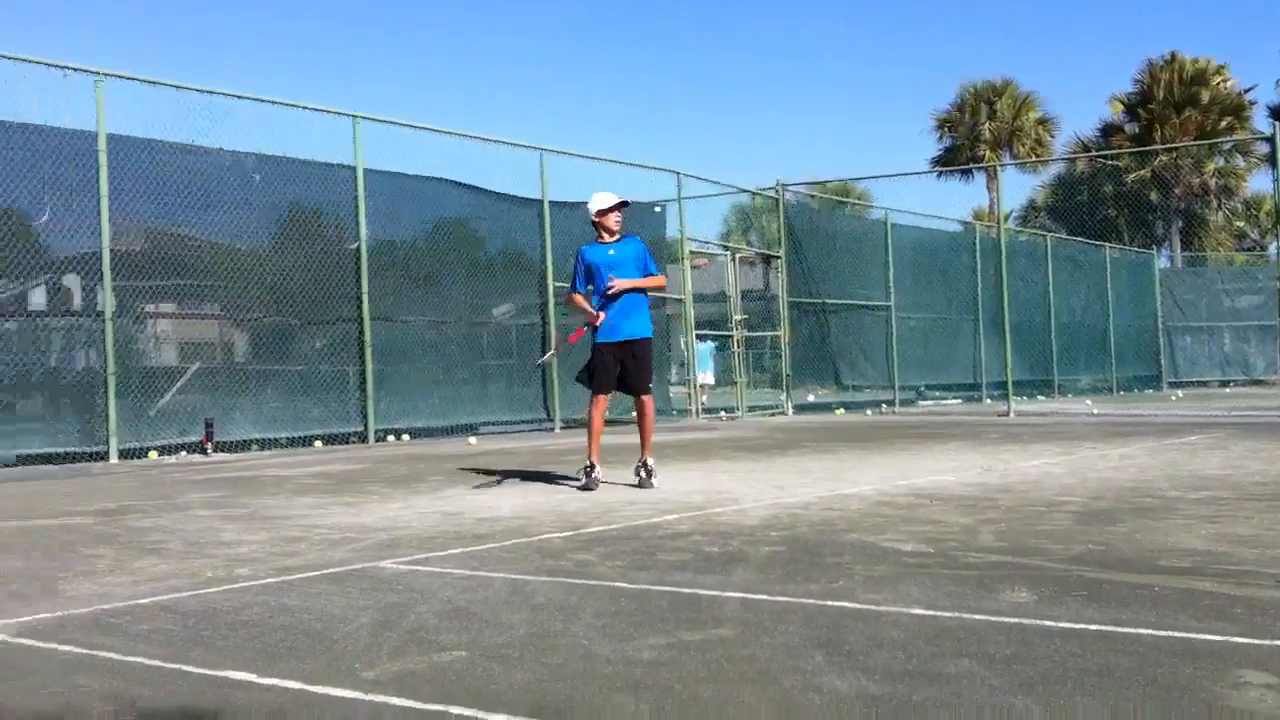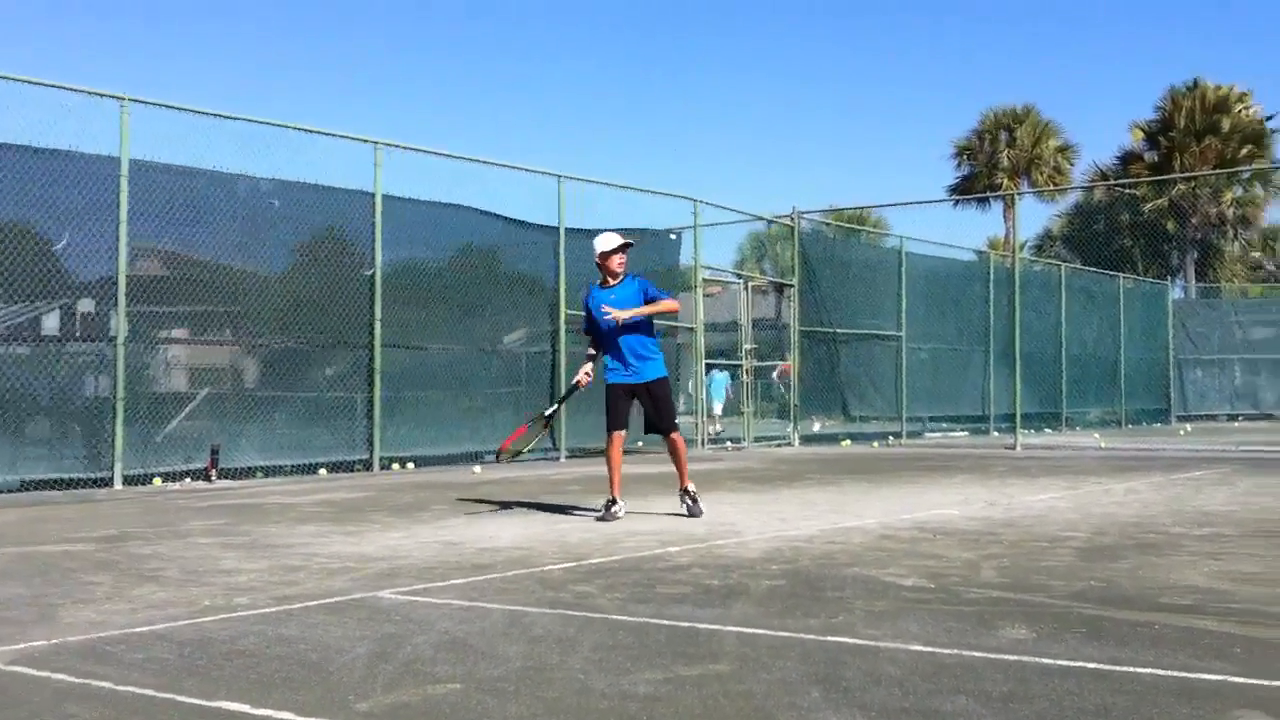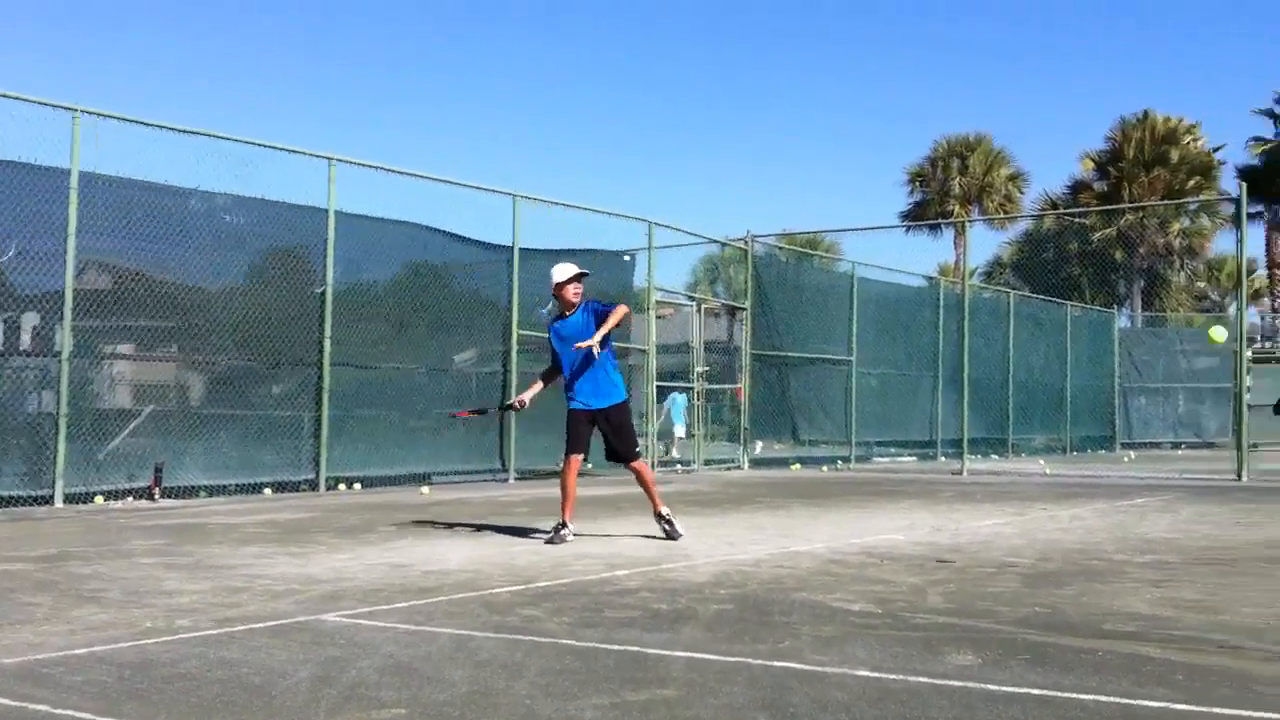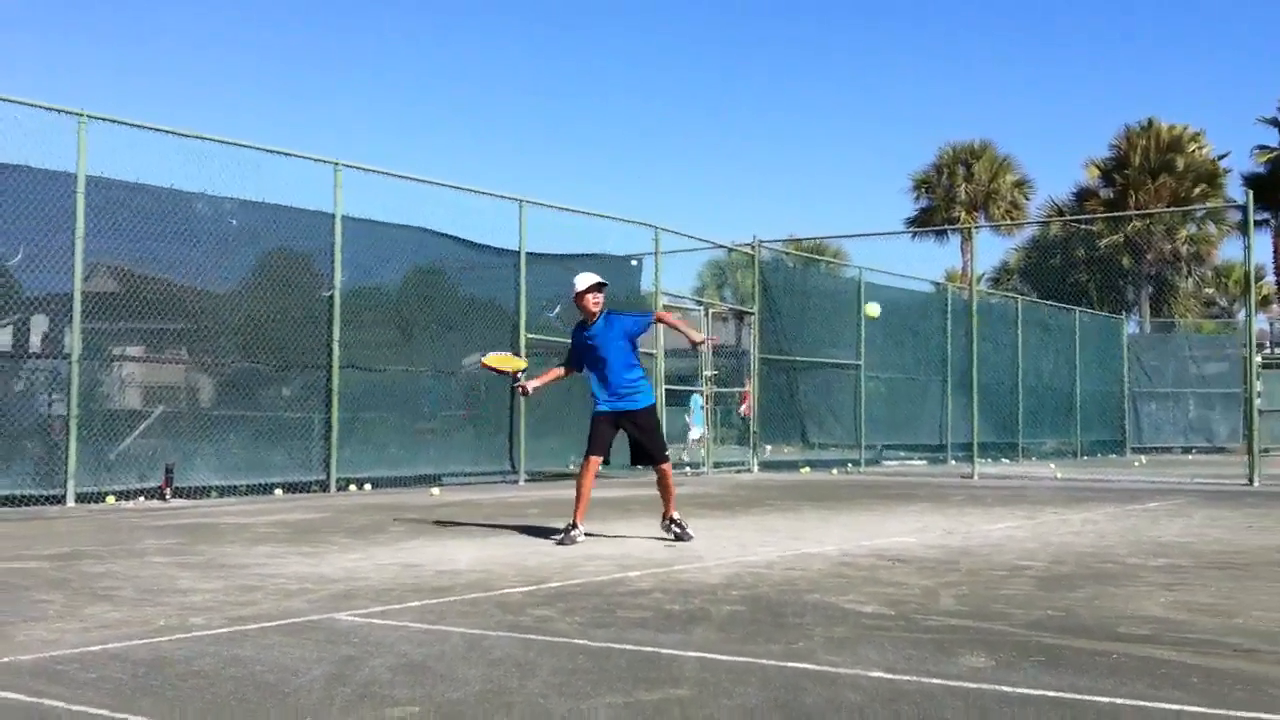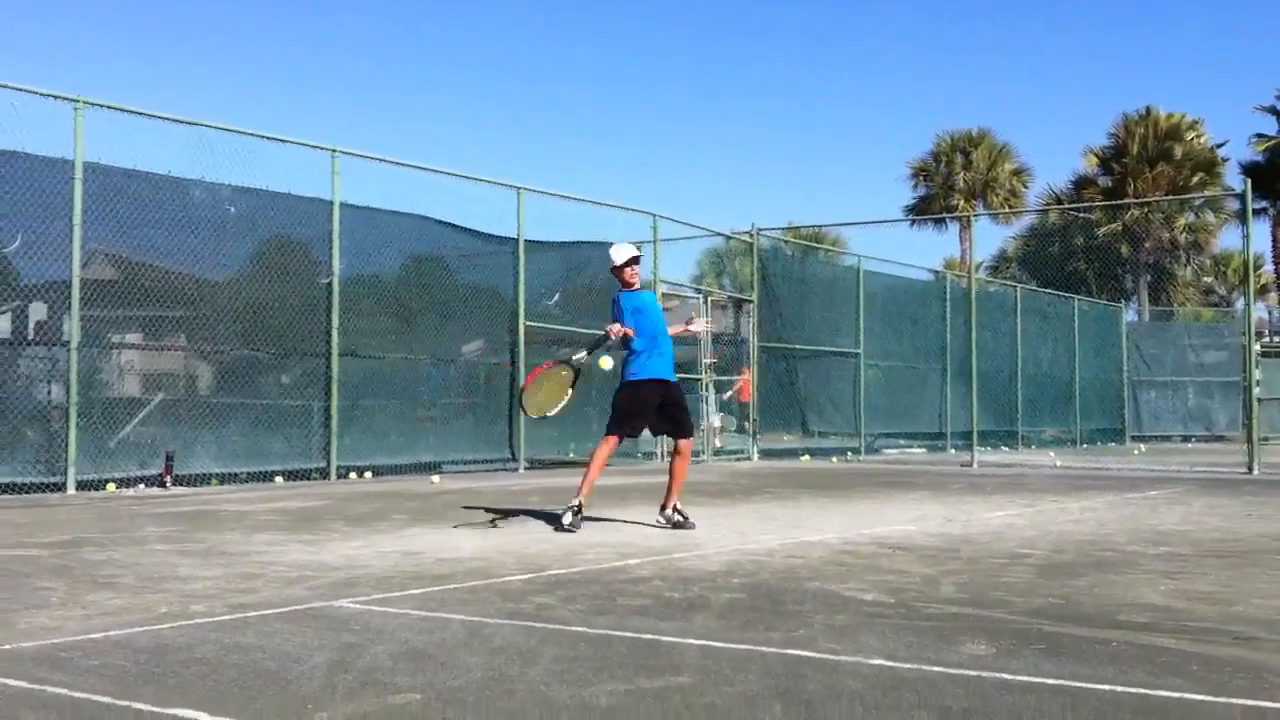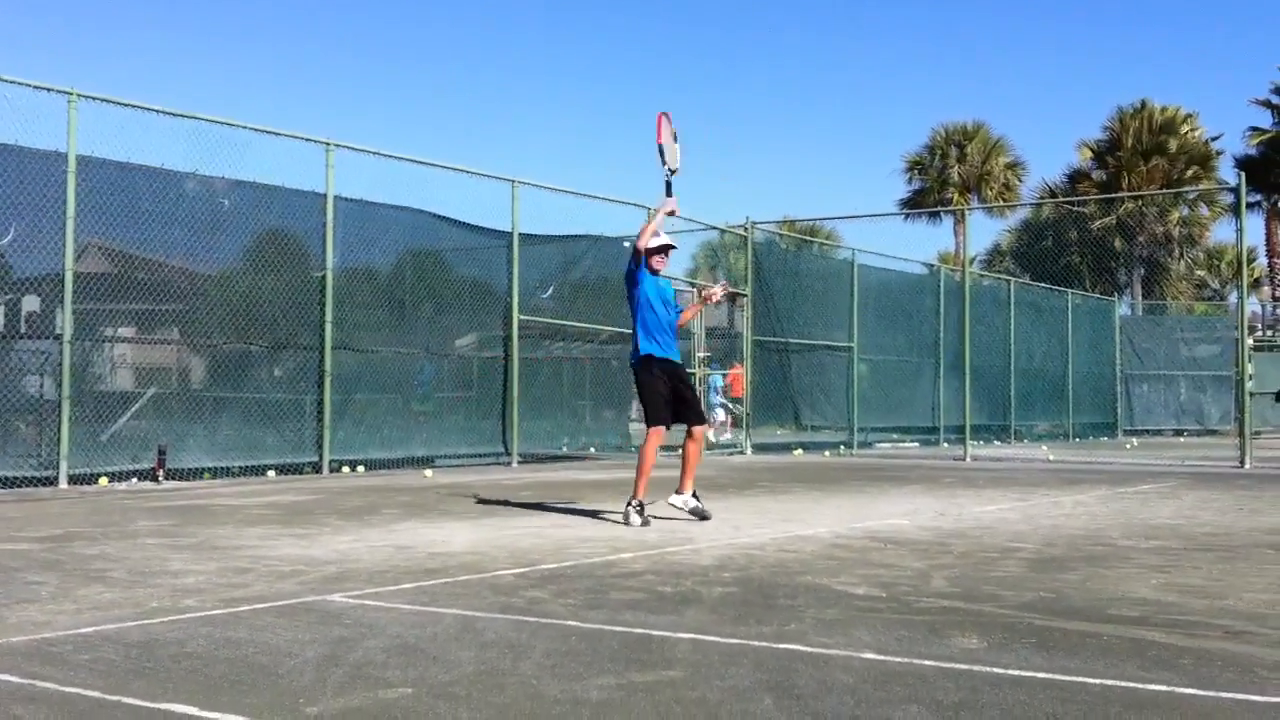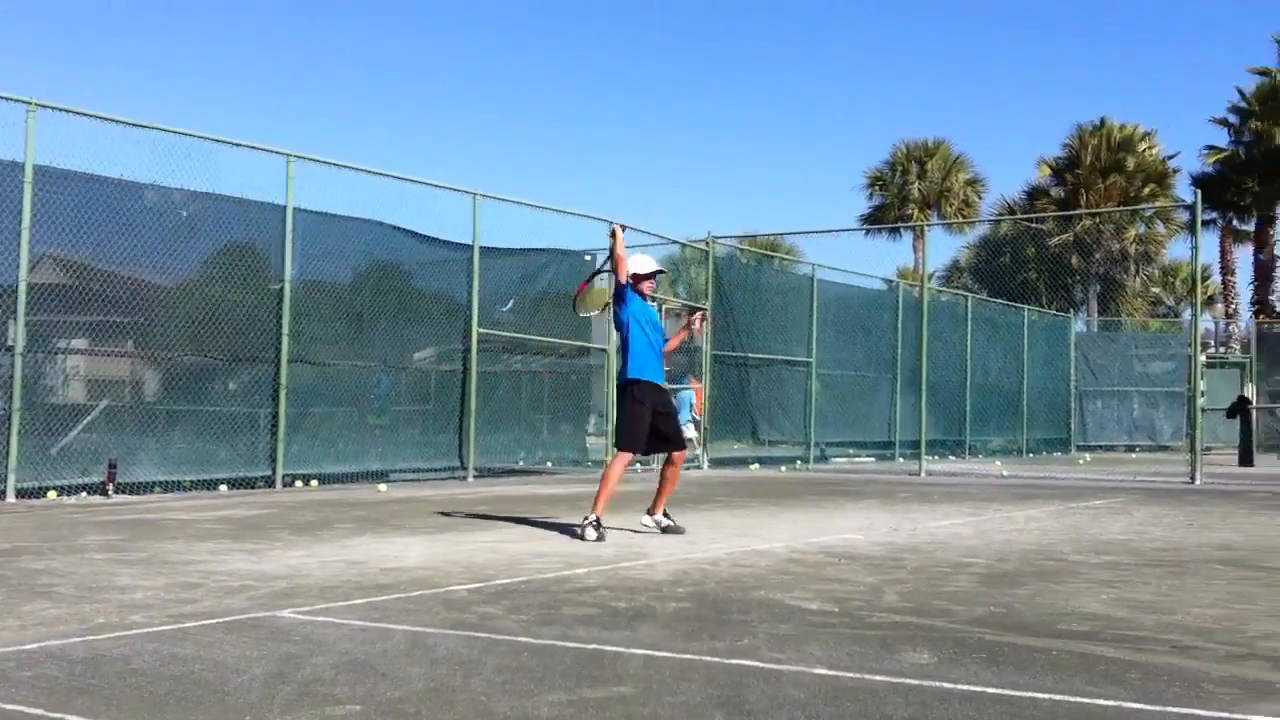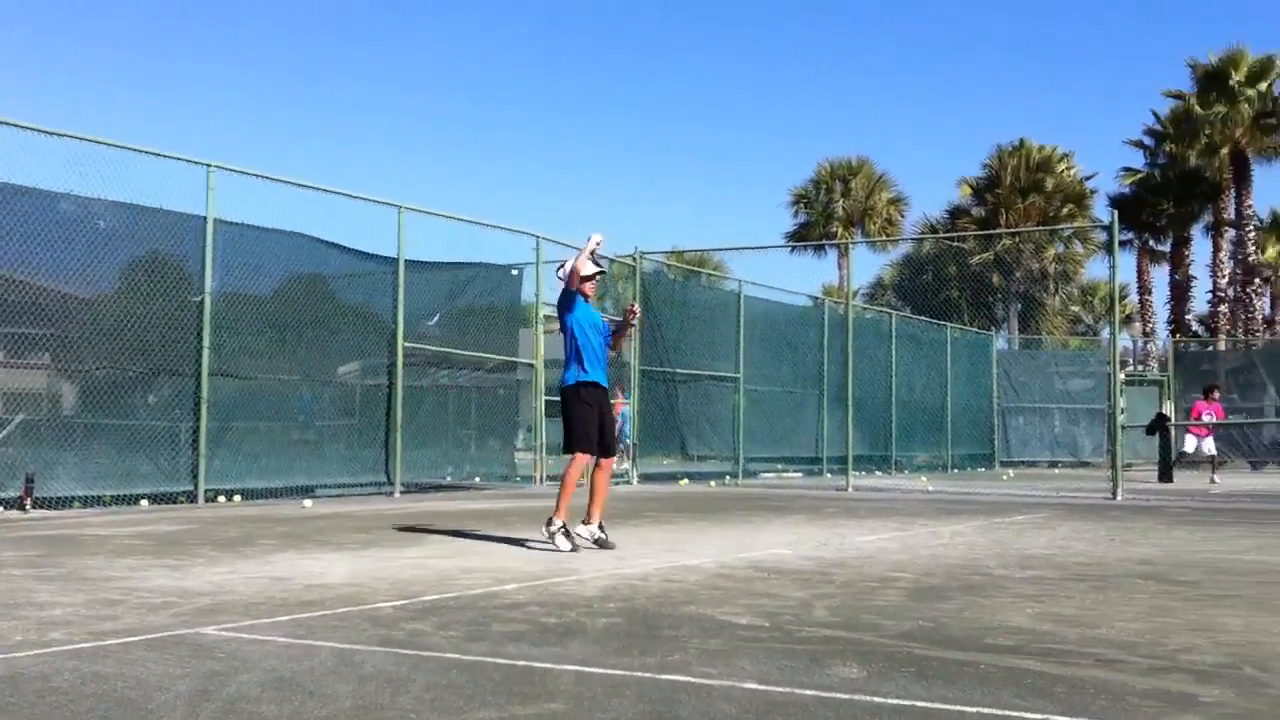
dt=0.2s
person 1, frame 1
left shoulder: (635, 244)
right shoulder: (586, 253)
left elbow: (660, 280)
right elbow: (574, 294)
left wrist: (628, 283)
right wrist: (589, 311)
left hip: (638, 334)
right hip: (605, 335)
left knee: (644, 397)
right knee: (600, 398)
left ankle: (645, 462)
right ankle: (592, 464)
person 1, frame 2
left shoulder: (638, 284)
right shoulder: (592, 296)
left elbow: (673, 304)
right elbow: (594, 339)
left wrist: (631, 312)
right wrist: (588, 364)
left hip: (652, 372)
right hip: (617, 376)
left knee: (672, 433)
right knee: (616, 435)
left ankle: (687, 489)
right ankle: (615, 500)
person 1, frame 3
left shoulder: (592, 309)
right shoulder: (554, 326)
left elbow: (622, 309)
left wrist: (597, 336)
right wrist: (530, 392)
left hip: (612, 399)
right hip: (579, 404)
left knee: (634, 461)
right knee: (572, 460)
left ankle: (661, 511)
right ankle: (566, 523)
person 1, frame 4
left shoulder: (617, 320)
right shoulder: (579, 333)
left elbow: (660, 315)
right elbow: (570, 367)
left wrist: (690, 333)
right wrist: (535, 382)
left hip: (640, 403)
right hip: (605, 407)
left knee: (663, 465)
right knee: (592, 460)
left ankle: (671, 517)
right ankle: (577, 524)
person 1, frame 5
left shoulder: (649, 296)
right shoulder: (621, 298)
right elbow: (630, 334)
left wrist: (685, 327)
right wrist: (617, 331)
left hip: (666, 380)
right hip: (637, 379)
left knee: (685, 443)
right knee: (611, 439)
left ankle: (670, 507)
right ankle: (578, 503)
person 1, frame 6
left shoulder: (664, 286)
right shoulder: (638, 275)
right elbow: (640, 245)
left wrist: (703, 301)
right wrist: (660, 213)
left hip: (672, 363)
right hip: (649, 360)
left knee: (698, 427)
right knee: (656, 429)
left ankle: (685, 493)
right ankle: (636, 502)
person 1, frame 7
left shoulder: (650, 312)
right shoulder: (625, 300)
left elbow: (663, 349)
right elbow: (620, 263)
left wrist: (686, 329)
right wrist: (618, 236)
left hip: (657, 388)
right hip: (635, 386)
left knee: (677, 452)
right knee: (625, 454)
left ankle: (656, 514)
right ankle: (593, 517)
person 1, frame 8
left shoulder: (595, 313)
right shoulder: (570, 303)
left elbow: (612, 342)
right elbow: (574, 273)
left wrist: (627, 321)
right wrist: (589, 247)
left hip: (598, 388)
right hip: (579, 386)
left knee: (607, 458)
right knee: (582, 455)
left ankle: (591, 525)
right ankle: (557, 523)
